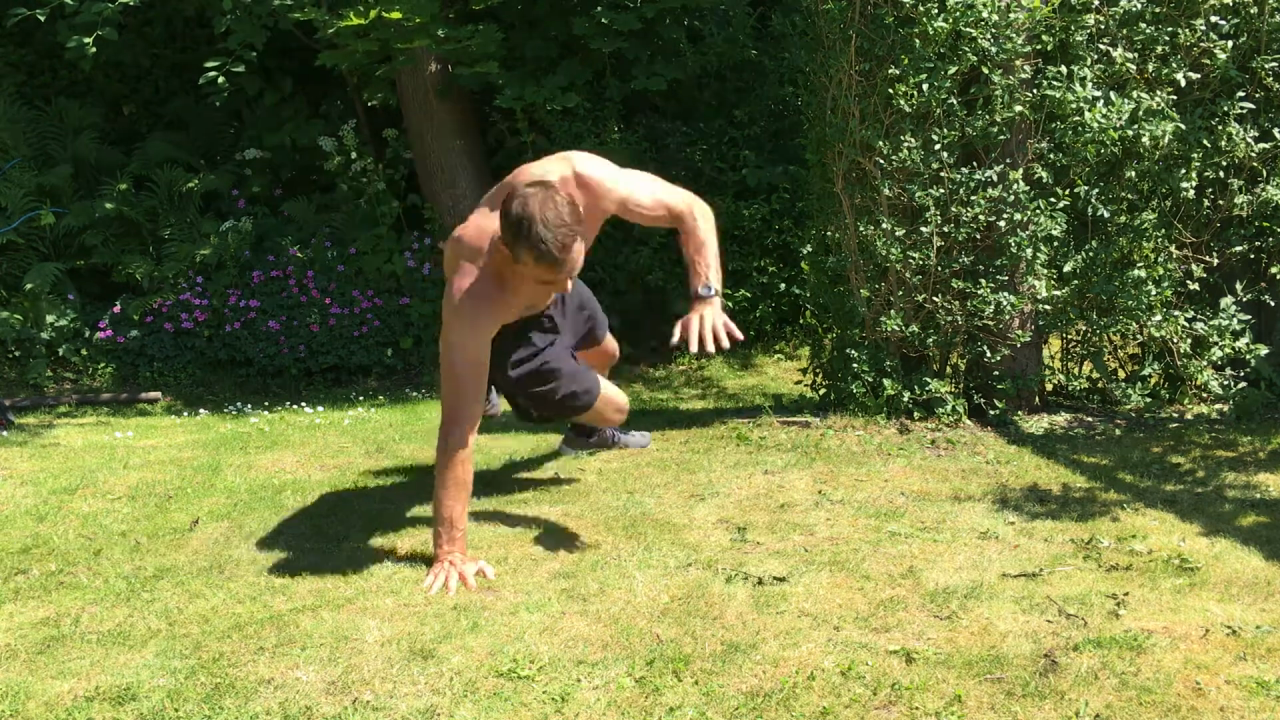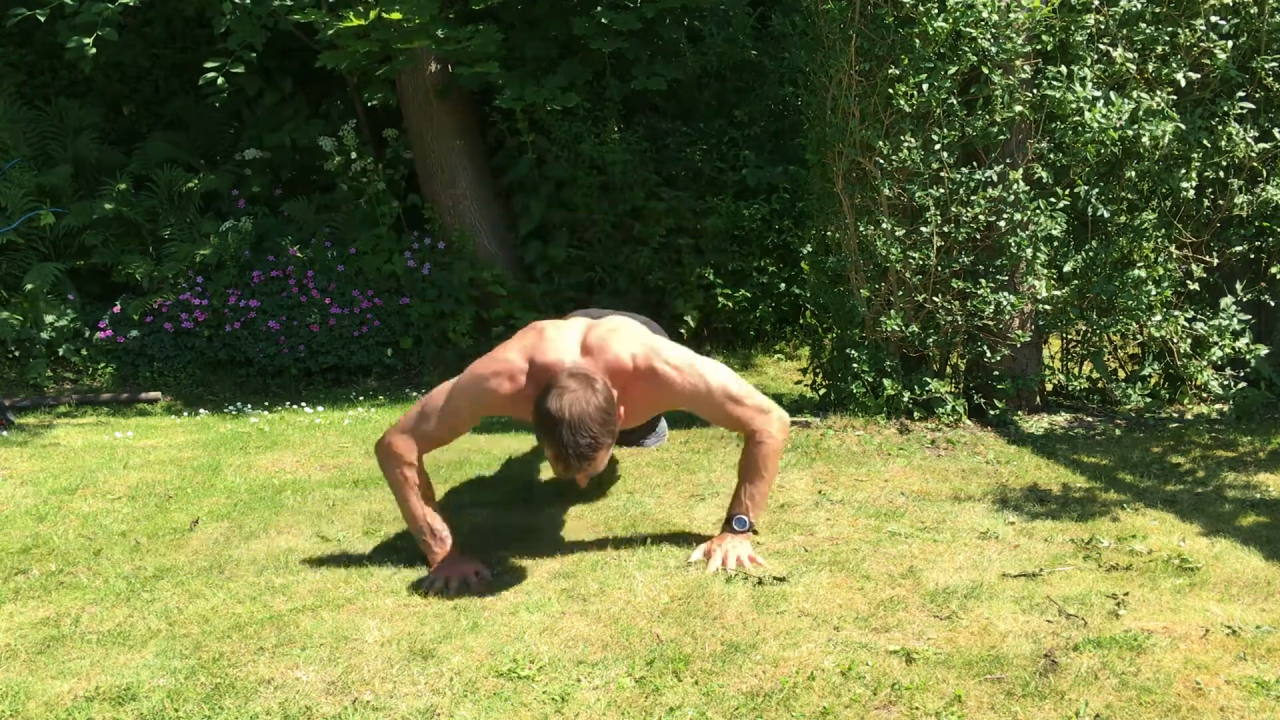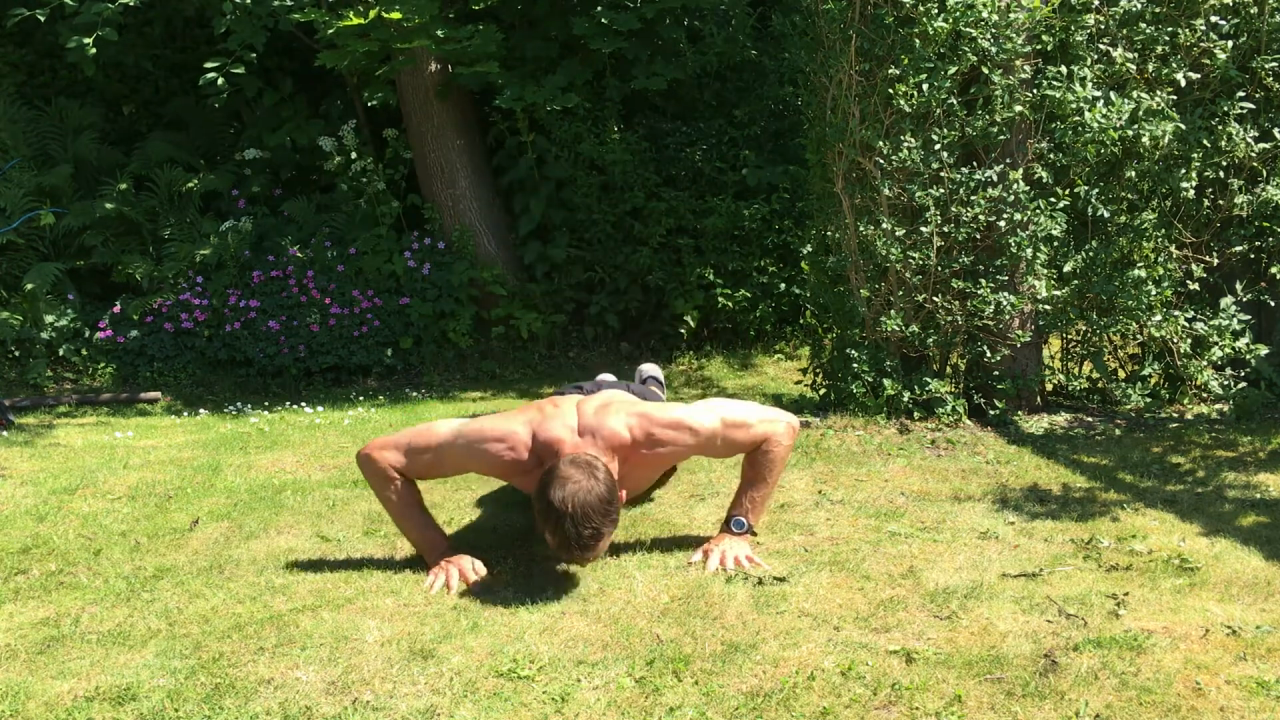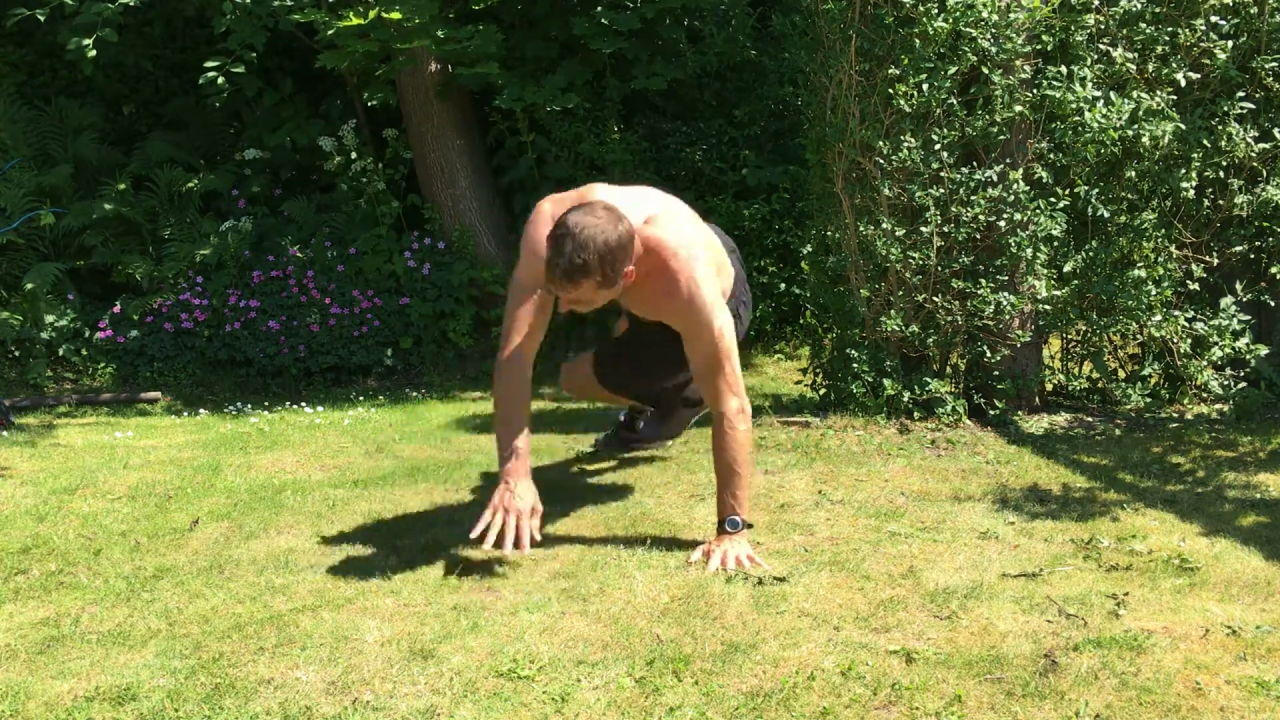
dt=0.5s
person 1, frame 1
left shoulder: (583, 181)
right shoulder: (470, 289)
left elbow: (693, 209)
right elbow: (457, 427)
left wrist: (705, 295)
right wrist: (450, 548)
right hip: (507, 334)
left knee: (602, 351)
right knee: (613, 409)
left ankle: (590, 433)
right ankle: (488, 387)
person 1, frame 2
left shoulder: (660, 370)
right shoulder: (503, 380)
left elbow: (771, 423)
right elbow: (394, 445)
left wrist: (737, 529)
right wrist: (442, 551)
left knee: (641, 430)
person 1, frame 3
left shoulder: (653, 432)
right shoulder: (509, 447)
left elbow: (783, 427)
right elbow: (374, 455)
left wrist: (736, 531)
right wrist: (440, 554)
right hip: (577, 402)
left ankle: (649, 385)
person 1, frame 4
left shoulder: (690, 281)
right shoulder: (551, 220)
left elbow: (731, 407)
right elbow: (513, 356)
left wrist: (732, 529)
right wrist: (514, 474)
left hip: (719, 298)
left knee: (577, 379)
right ankle: (642, 417)
